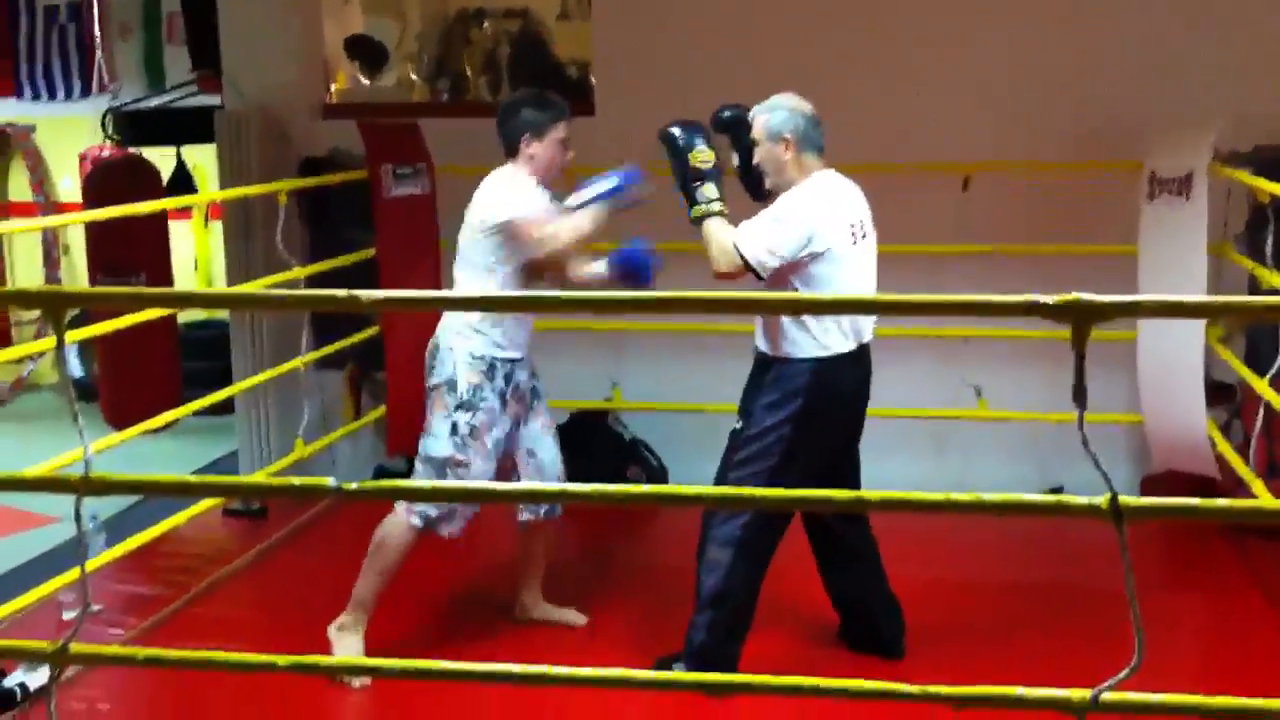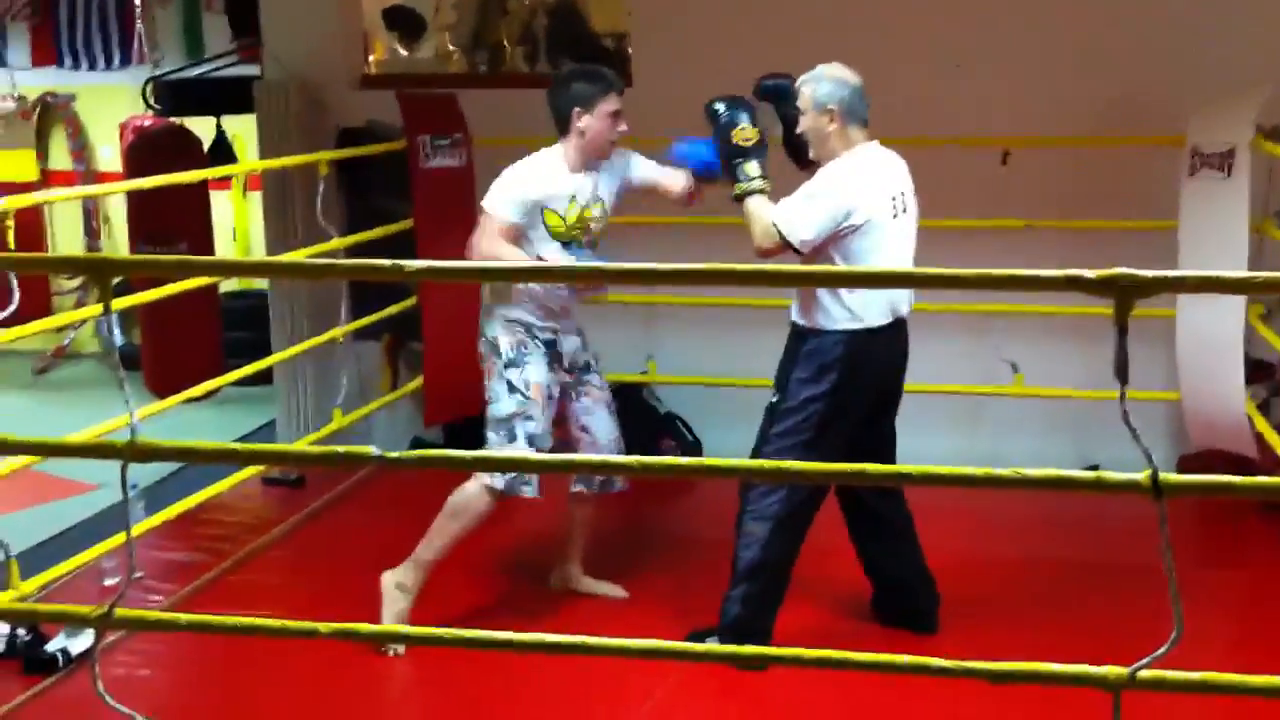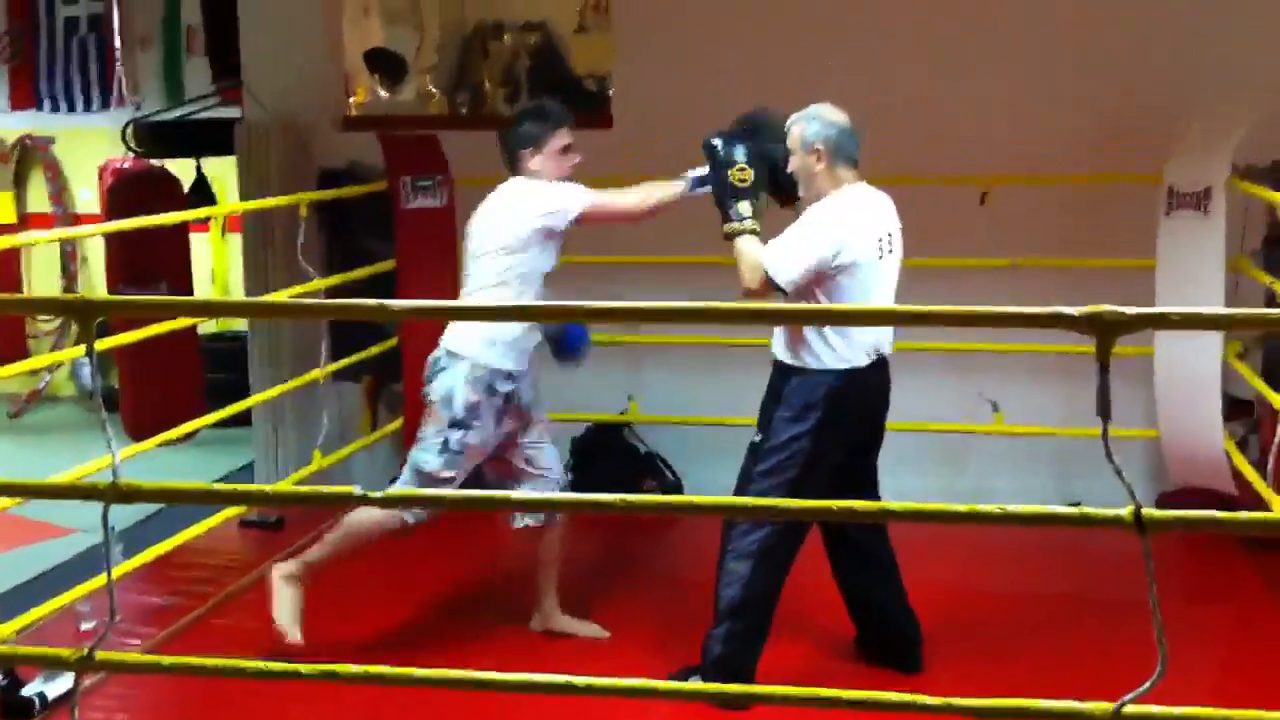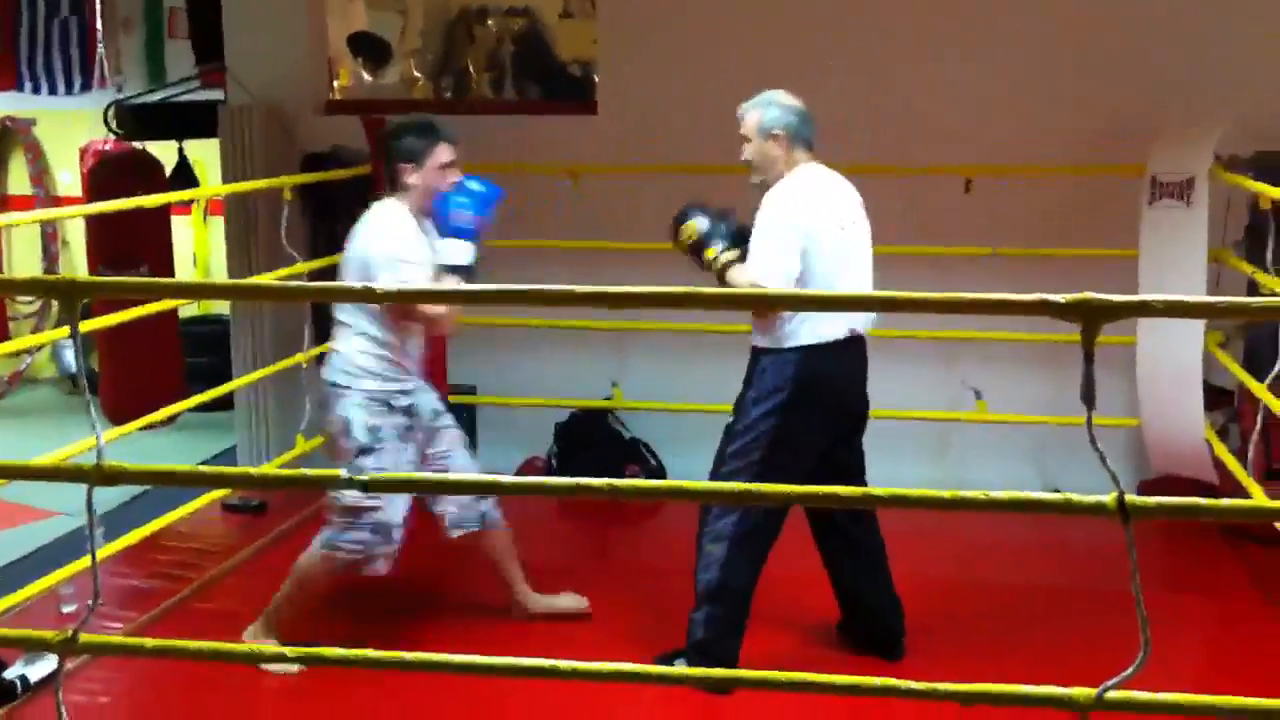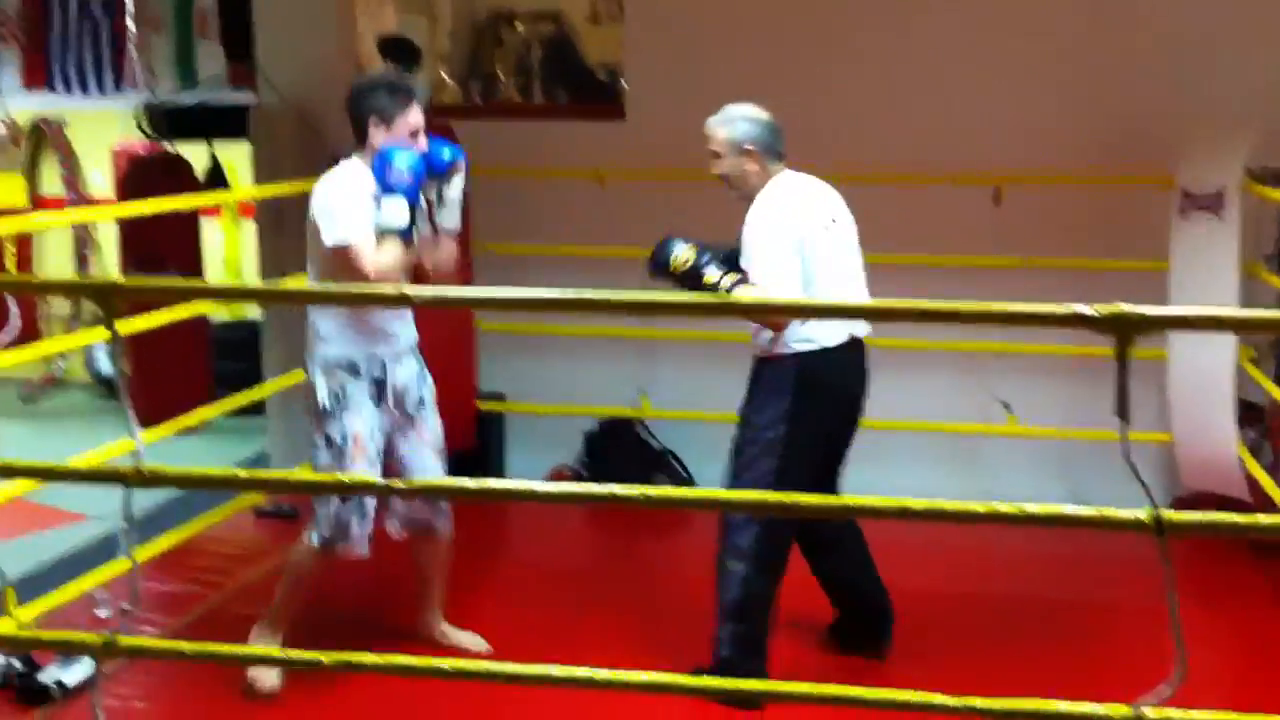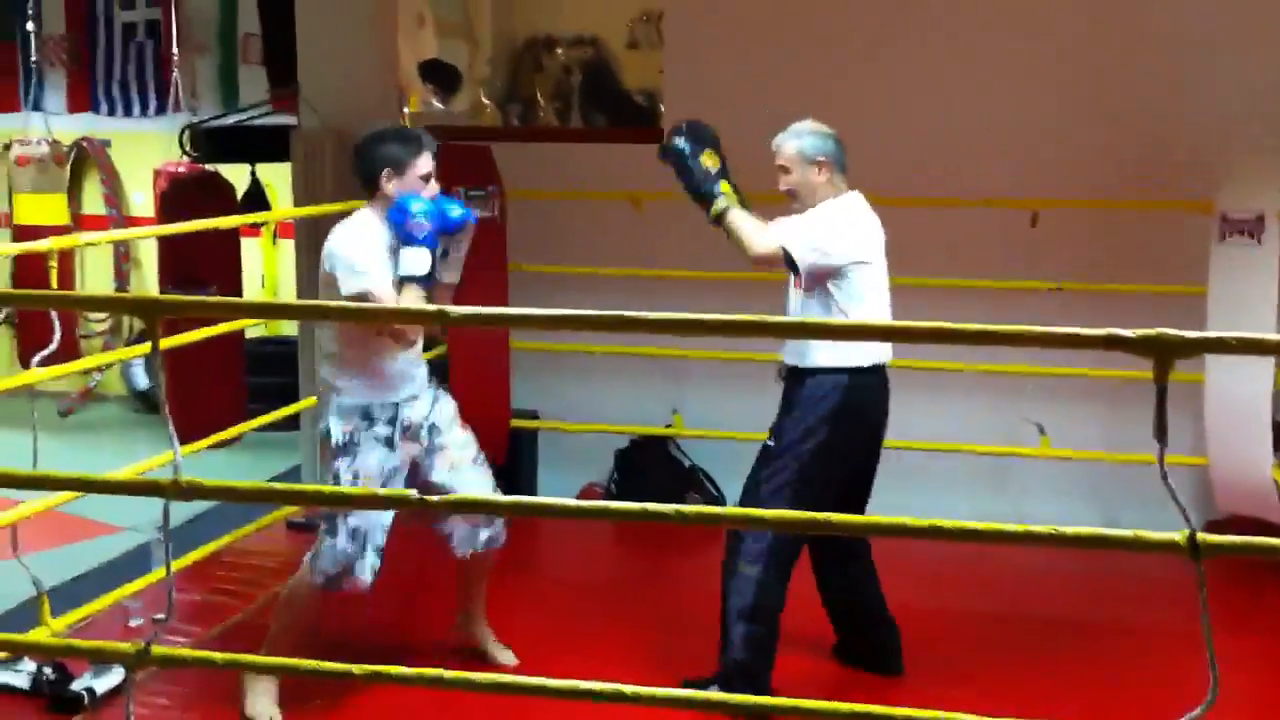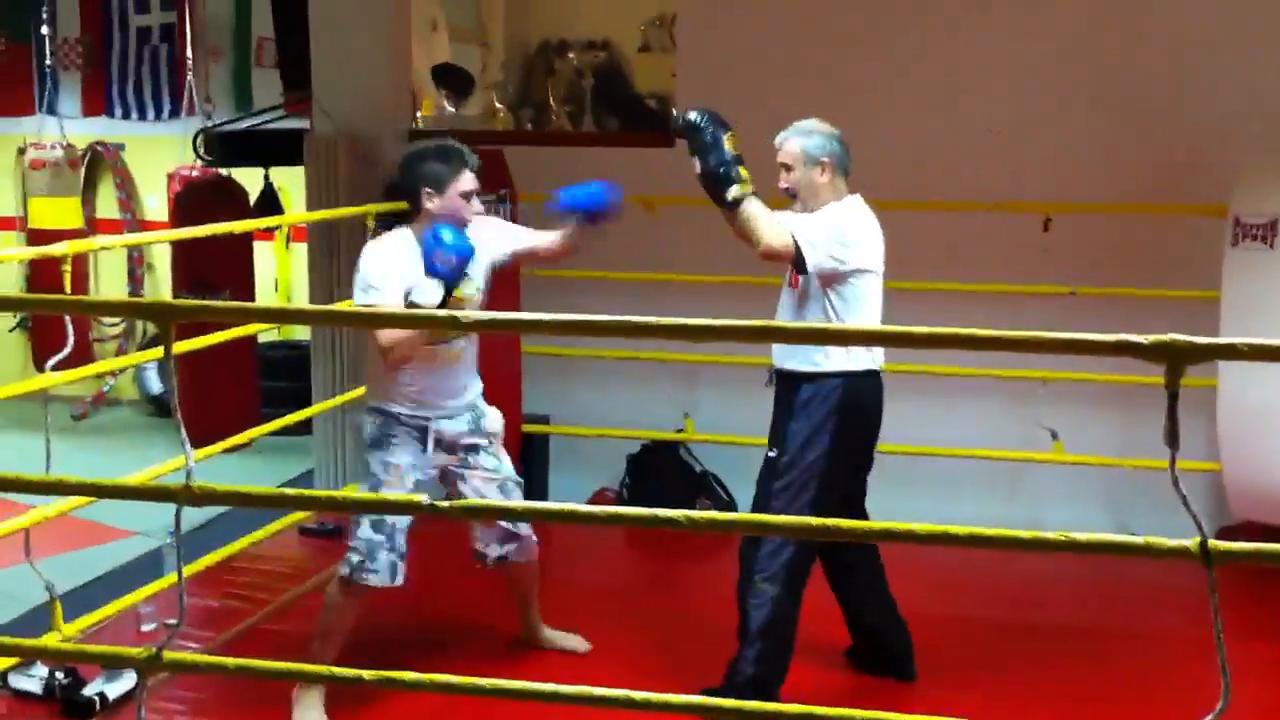
dt=0.3s
person 1, frame 1
left shoulder: (804, 207)
right shoulder: (842, 192)
left elbow: (726, 261)
right elbow: (775, 208)
left wrist: (701, 185)
right wrist: (743, 167)
left hip: (802, 380)
right hip: (842, 371)
left knee: (737, 512)
right knee: (836, 506)
left ankle: (709, 656)
right ankle: (876, 627)
person 1, frame 2
left shoulder: (844, 181)
right shoulder: (886, 164)
left elbow: (767, 238)
right elbow: (818, 175)
left wrist: (744, 162)
right wrist: (787, 111)
left hip: (837, 352)
right hip: (880, 344)
left knee: (775, 487)
right knee: (871, 479)
left ankle: (743, 629)
right ankle: (909, 601)
person 1, frame 3
left shoulder: (833, 219)
right shoulder: (876, 206)
left elbow: (756, 279)
left wrist: (737, 201)
right wrist: (770, 186)
left hip: (819, 390)
right hip: (862, 381)
left knee: (758, 524)
right knee: (854, 515)
left ankle: (727, 667)
right ankle: (894, 639)
person 1, frame 4
left shoulder: (788, 199)
right shoulder: (837, 190)
left elbow: (764, 293)
left wrist: (715, 250)
right wrist: (742, 246)
left hip: (795, 369)
right hip: (842, 362)
left knee: (737, 505)
right knee: (841, 501)
left ankle: (710, 652)
right ankle: (878, 627)
person 1, frame 5
left shoulder: (774, 211)
right shoulder: (817, 194)
left elbow: (774, 312)
left wrist: (710, 274)
right wrist: (732, 267)
left hip: (801, 374)
right hip: (840, 364)
left knee: (754, 519)
right knee: (816, 500)
left ankle: (739, 667)
right ankle: (866, 620)
person 1, frame 6
left shoulder: (840, 221)
right shoulder: (836, 218)
left elbow: (761, 247)
right elbow: (770, 246)
left wrist: (711, 188)
right wrist: (714, 185)
left hip: (833, 392)
right hip: (851, 389)
left knee: (765, 526)
right knee: (836, 524)
left ankle: (744, 677)
right ankle: (873, 643)
person 1, frame 7
left shoulder: (846, 223)
right shoulder: (823, 222)
left elbow: (770, 241)
right elbow: (762, 229)
left wrist: (727, 170)
right wrist: (722, 174)
left hip: (831, 397)
right hip: (824, 394)
left knee: (776, 538)
right knee: (842, 526)
left ankle: (752, 685)
right ankle: (884, 648)
person 2, frame 1
left shoulder: (524, 191)
right shoulder: (509, 187)
left elbow: (560, 267)
right elbow: (549, 242)
left wrist: (612, 269)
right wrist: (595, 199)
left hip: (511, 362)
right hip: (471, 361)
left knee: (543, 476)
right knee: (437, 495)
left ankle: (530, 597)
right ankle: (350, 620)
person 2, frame 2
left shoulder: (616, 165)
right shoulder: (529, 175)
left elbow: (680, 187)
right elbow: (482, 249)
right wrist: (554, 264)
left hip: (564, 334)
right hip: (519, 330)
left knee: (601, 447)
right knee: (512, 464)
left ankle: (569, 570)
right ankle: (406, 579)
person 2, frame 3
left shoulder: (507, 203)
right shoulder: (538, 197)
right elbow: (626, 205)
right wrist: (692, 181)
left hip: (506, 375)
right hip: (472, 373)
left knee: (548, 489)
right knee: (417, 495)
left ankle: (547, 611)
right ankle: (295, 574)
person 2, frame 4
left shoulder: (413, 223)
right shoulder: (387, 230)
left elbow: (427, 306)
right elbow: (438, 318)
left hip: (406, 390)
right hip: (366, 396)
left knee: (471, 493)
right knee: (361, 532)
left ankle: (524, 596)
right ankle: (265, 626)
person 2, frame 5
left shoulder: (405, 186)
right shoulder: (338, 191)
left elbow: (442, 270)
right elbow: (381, 279)
left wrist: (448, 199)
right wrist: (399, 205)
left hip: (402, 364)
right hip: (348, 370)
left knee: (428, 500)
right knee: (345, 513)
left ankle: (430, 620)
right ankle: (268, 633)
person 2, frame 6
left shoulder: (409, 232)
right shoulder: (351, 243)
right elbow: (405, 332)
left wrist: (451, 259)
right wrist: (416, 253)
left hip: (419, 401)
right hip: (362, 414)
left knee: (480, 515)
right knee: (344, 552)
left ankle: (474, 628)
right ankle: (264, 671)
person 2, frame 7
left shoulder: (480, 235)
right shoulder: (385, 256)
left elbow: (550, 245)
right elbow: (389, 348)
left wrist: (581, 218)
right wrist: (434, 285)
left hip: (466, 416)
right hip: (399, 426)
left knee: (512, 531)
right knee: (368, 553)
left ankle: (532, 627)
